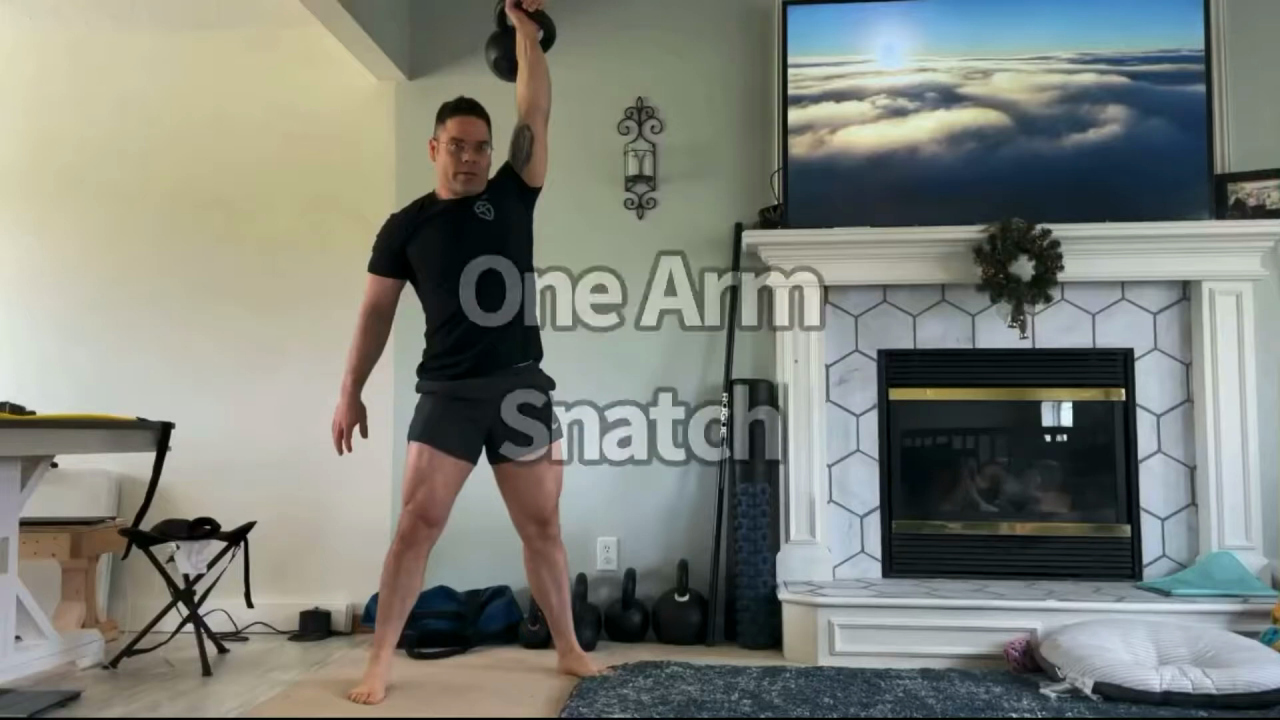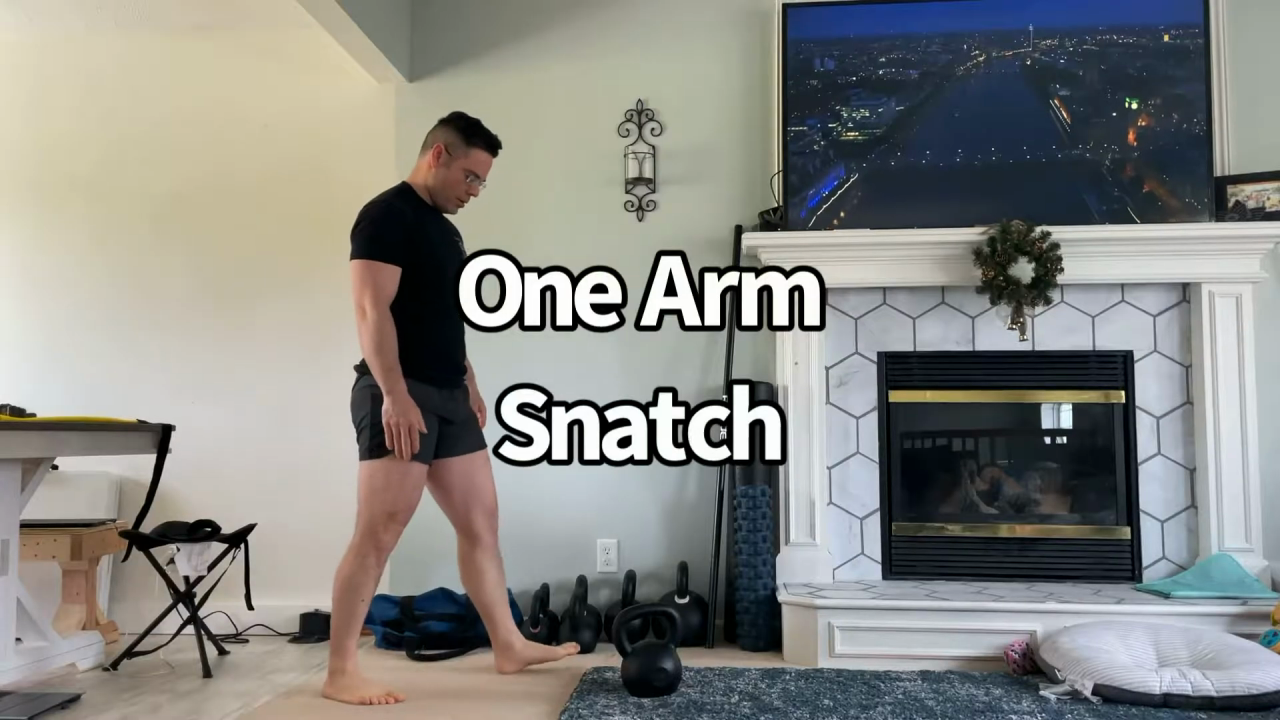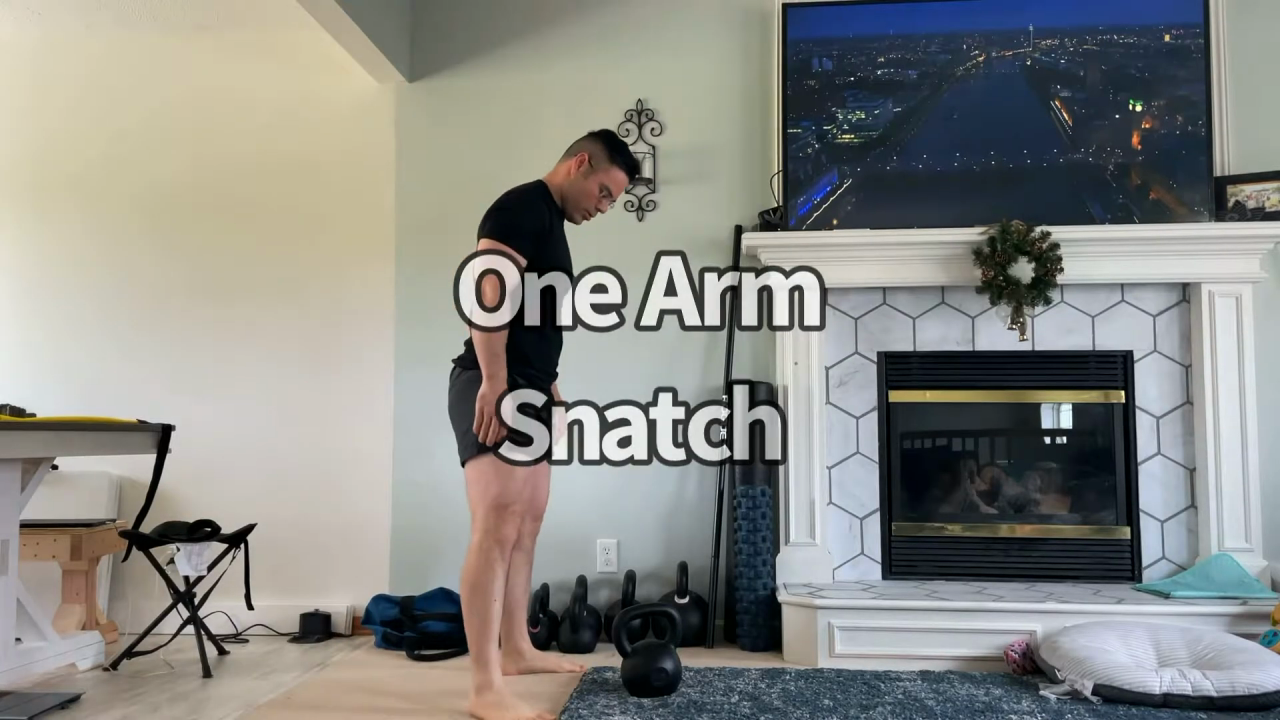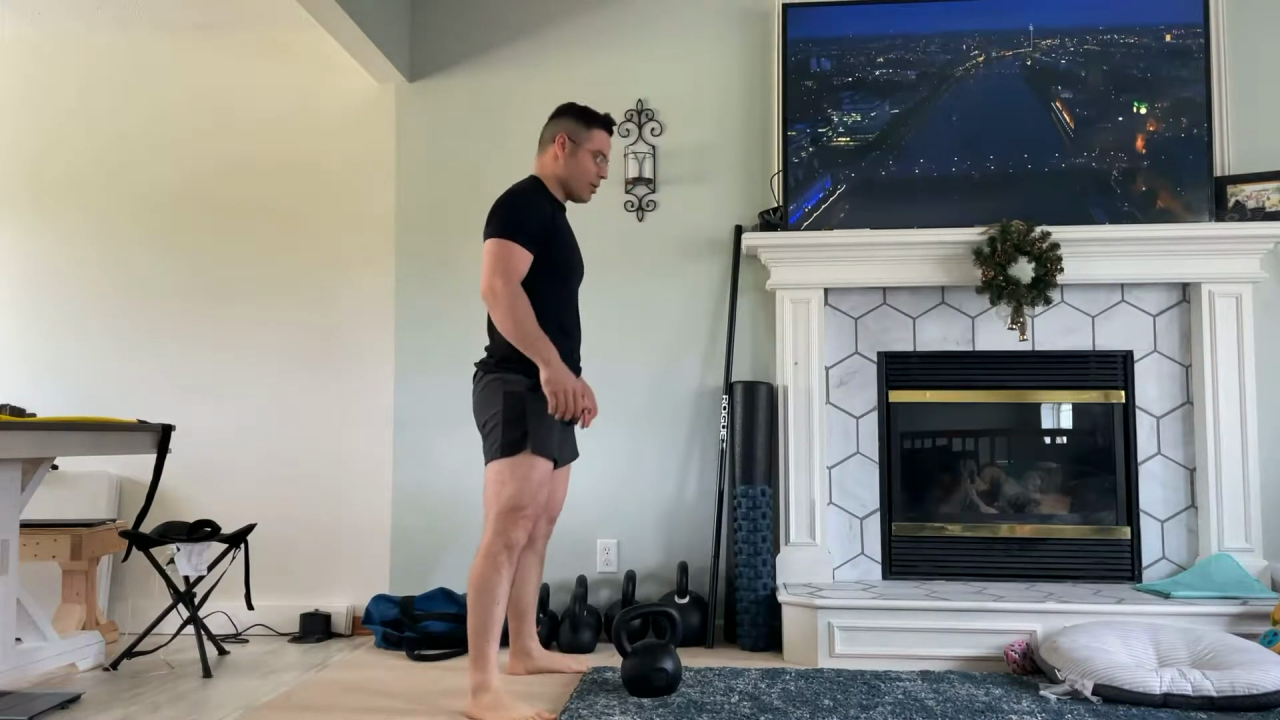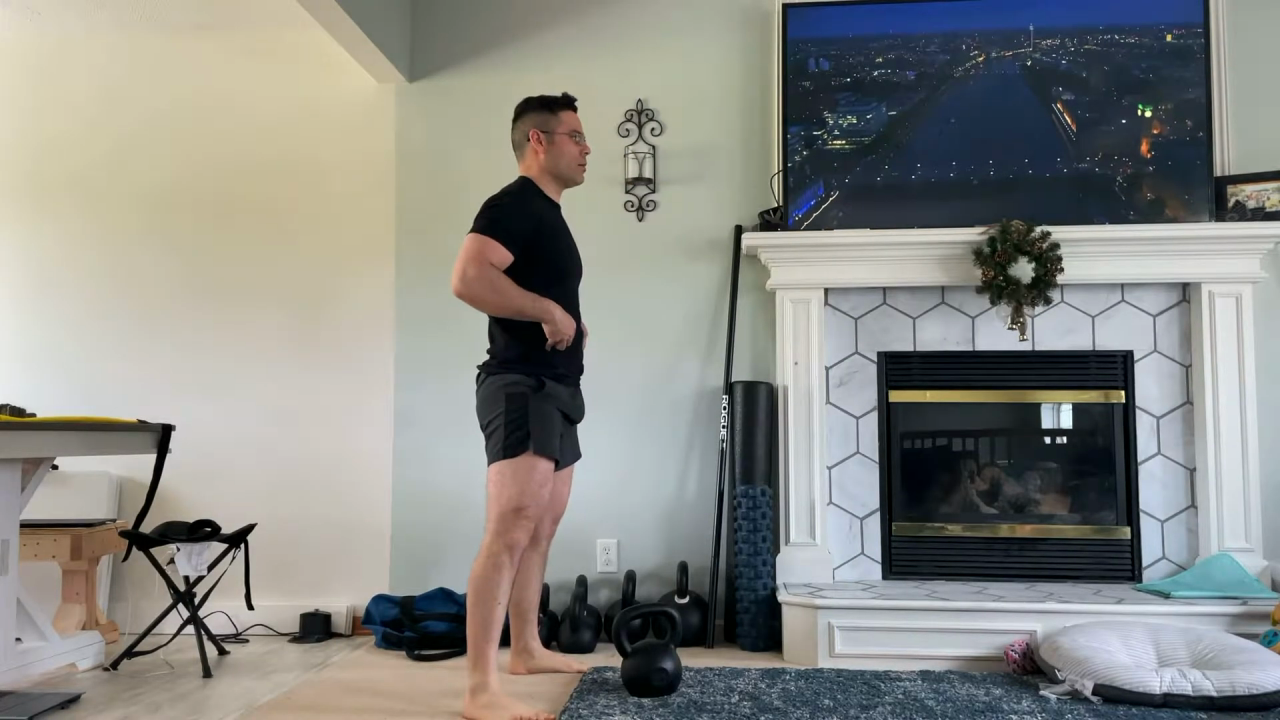
dt=1s
person 1, frame 1
left shoulder: (512, 196)
right shoulder: (406, 226)
left elbow: (536, 112)
right elbow: (376, 311)
right wrist: (351, 392)
left hip: (521, 388)
right hip: (448, 394)
left knee: (542, 526)
right knee: (417, 524)
left ankle: (569, 649)
right ankle: (379, 662)
person 1, frame 2
left shoulder: (444, 229)
right shoulder: (386, 216)
right elbow: (370, 311)
left wrist: (470, 383)
right wrist: (394, 394)
left hip: (447, 398)
right hip: (401, 398)
left knee: (482, 522)
right knee: (378, 534)
left ankle: (509, 645)
right ankle: (341, 671)
person 1, frame 3
left shoulder: (550, 224)
right shoulder: (520, 208)
right elbow: (489, 295)
left wrist: (550, 390)
right wrist: (494, 383)
left hip: (527, 392)
right hip: (494, 390)
left knee: (525, 526)
right knee: (497, 529)
left ankle: (516, 650)
person 1, frame 4
left shoulder: (552, 214)
right shoulder: (523, 203)
right elbow: (498, 289)
left wrist: (570, 376)
right wrist: (551, 366)
left hip: (548, 393)
right hip: (518, 389)
left knee: (538, 529)
right knee: (507, 533)
left ankle: (525, 649)
person 1, frame 5
left shoulder: (548, 213)
right shoulder: (513, 204)
right elbow: (468, 278)
left wrist: (570, 322)
right wrist: (548, 310)
left hip: (556, 390)
right hip: (521, 388)
left knee: (541, 528)
right knee: (510, 532)
left ankle: (527, 649)
